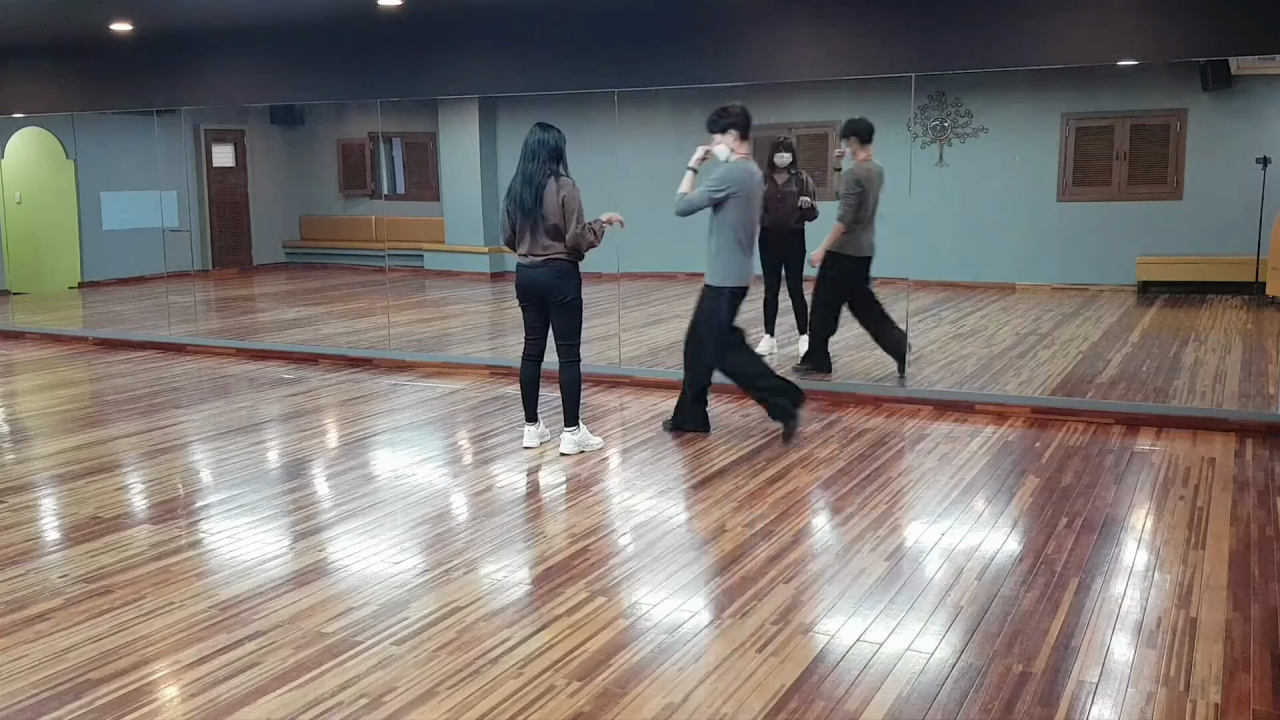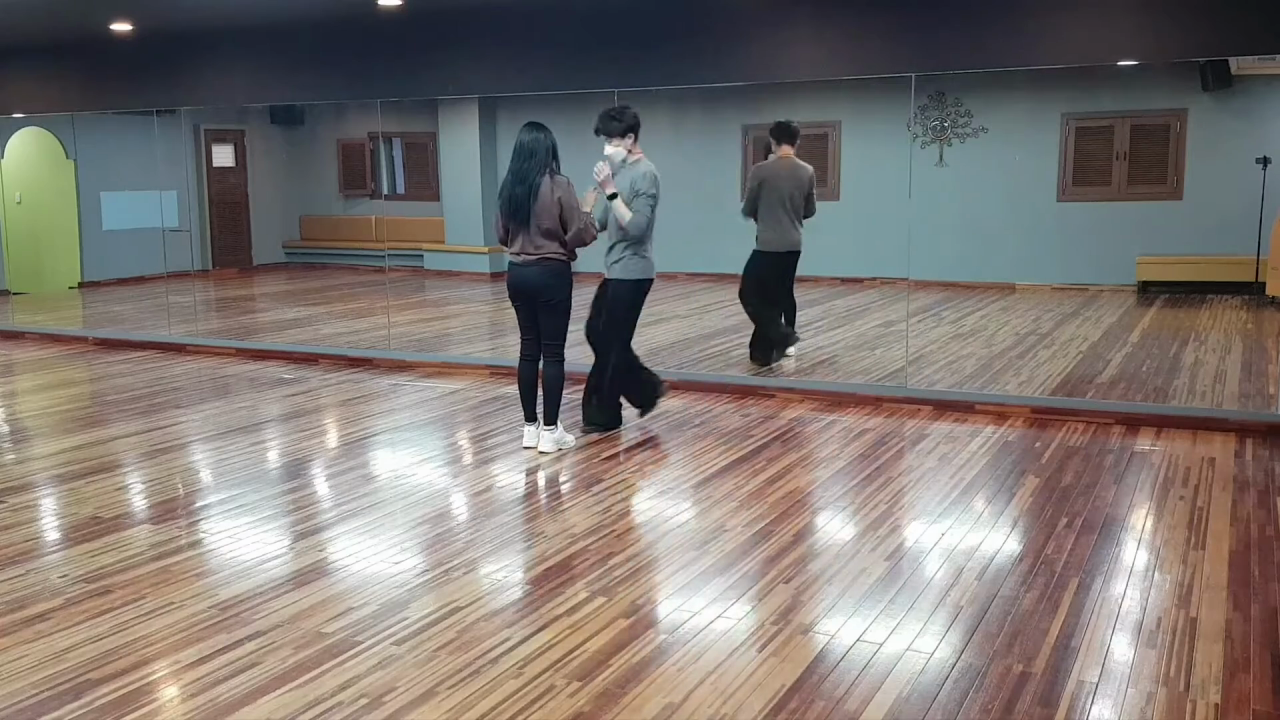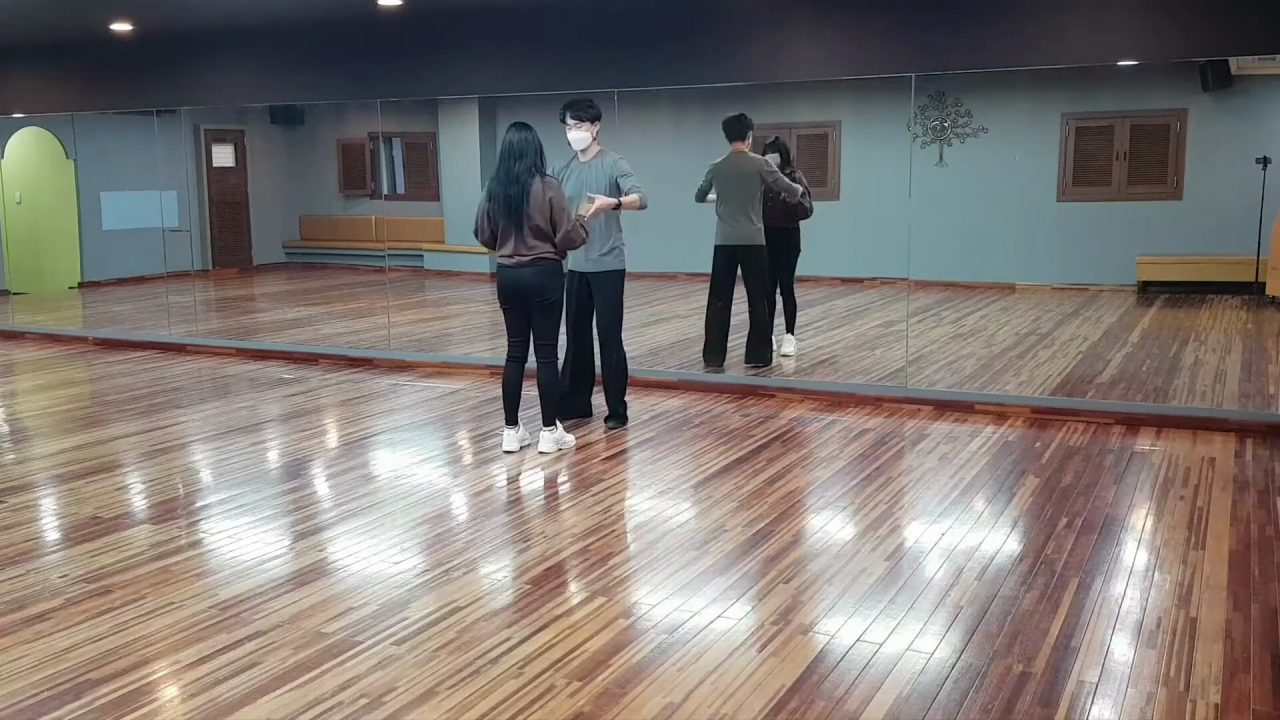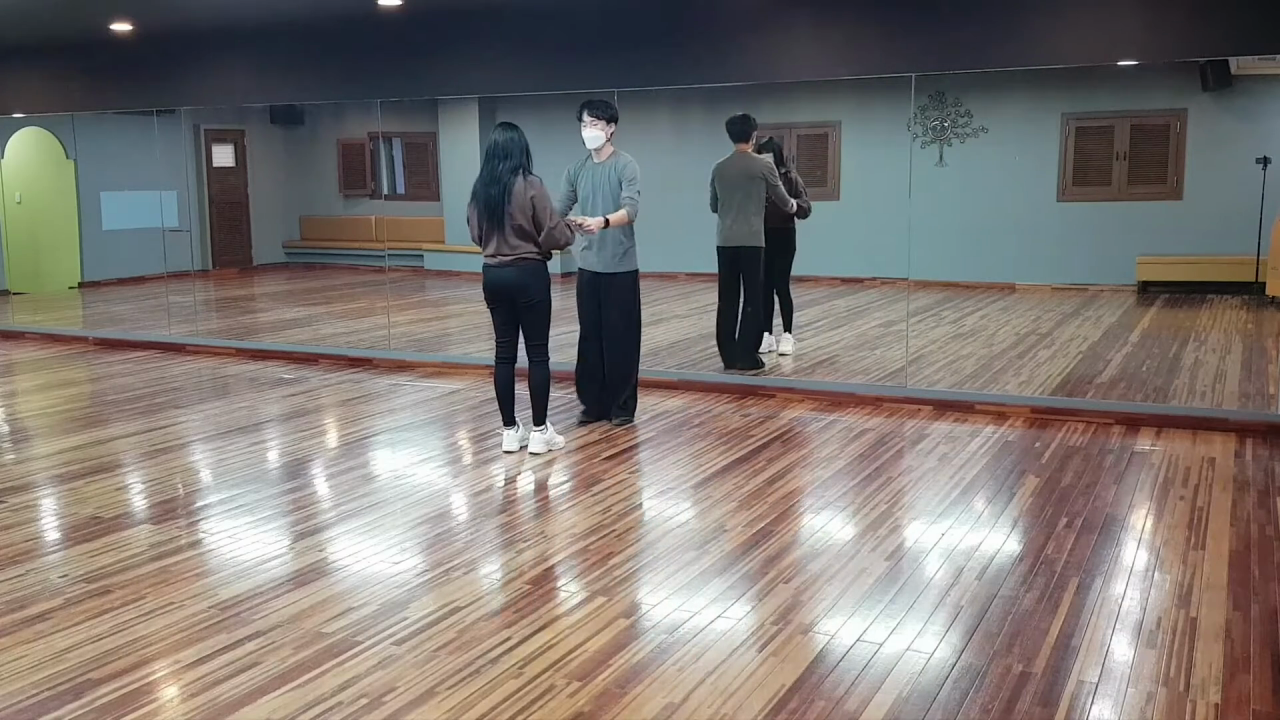
dt=0.5s
person 1, frame 1
left shoulder: (516, 188)
right shoulder: (563, 186)
left elbow: (509, 238)
right elbow: (577, 239)
right wrist: (602, 222)
left hip: (526, 274)
right hip: (559, 275)
left knee: (532, 349)
right knee: (568, 353)
left ankle: (531, 427)
right ankle: (572, 432)
person 1, frame 2
left shoulder: (508, 187)
right shoulder: (558, 185)
left elbow: (502, 236)
right elbow: (579, 236)
right wrist: (586, 210)
left hip: (517, 273)
right hip: (551, 274)
left knee: (528, 349)
right knee: (553, 352)
left ankle: (530, 427)
right ankle: (551, 431)
person 1, frame 3
left shoulder: (494, 189)
right shoulder: (547, 186)
left elbow: (484, 236)
right elbow: (569, 238)
right wrist: (582, 217)
left hip: (507, 275)
right hip: (542, 274)
left knee: (515, 351)
right knee: (546, 353)
left ankle: (512, 431)
right ankle: (550, 432)
person 1, frame 4
left shoulder: (481, 188)
right shoulder: (531, 185)
left elbow: (477, 235)
right elbow: (553, 236)
right wrist: (569, 228)
left hip: (493, 274)
right hip: (528, 273)
left knee: (504, 352)
right knee: (537, 353)
left ankle: (510, 431)
right ankle: (540, 432)
person 2, frame 1
left shoulder: (731, 173)
right shoulder: (752, 172)
left elbow: (683, 206)
left wrist: (693, 166)
left hip: (725, 279)
right hip: (730, 276)
left knee: (724, 349)
right knee: (700, 343)
left ankle: (784, 404)
right ankle: (689, 416)
person 2, frame 2
left shoulder: (645, 174)
right shoulder: (619, 171)
left elbow: (636, 227)
right elbow: (604, 221)
left wrist: (611, 192)
left hip: (631, 273)
right hip: (615, 271)
left knee: (610, 343)
right knee: (599, 335)
left ankle: (604, 415)
right ankle: (645, 387)
person 2, frame 3
left shoulder: (613, 163)
right shoulder: (563, 169)
left elbow: (641, 199)
left wrist: (612, 202)
left hip: (608, 265)
right hip: (576, 266)
left knee: (609, 337)
right knee: (577, 337)
left ankle: (617, 410)
right ankle: (574, 403)
person 2, frame 4
left shoulder: (625, 165)
right shoulder: (576, 170)
left elbow: (631, 209)
right elbow: (561, 209)
left wrist: (602, 222)
left hip: (621, 267)
right hip: (588, 266)
left knee: (622, 336)
right knee: (590, 336)
left ankle: (622, 406)
right ankle: (596, 402)
person 3, frame 1
left shoulder: (853, 173)
right shoulder: (877, 170)
left elbow: (844, 218)
left wrist: (822, 249)
right wrist: (844, 166)
left hip: (845, 250)
right hip: (864, 249)
left knee: (824, 305)
right knee: (863, 304)
left ankle: (817, 361)
right ankle: (900, 352)
person 3, frame 2
left shoulder: (760, 171)
right shoulder: (807, 172)
left elbow: (747, 211)
right elbow: (808, 211)
left wrist: (759, 214)
left hip: (767, 246)
right hip: (793, 246)
left knee: (750, 295)
right knee: (779, 301)
left ankle: (782, 336)
right ankle: (764, 352)
person 3, frame 3
left shoulder: (716, 168)
right shoulder: (760, 164)
left elbow: (699, 197)
right elbow: (793, 193)
right wrist: (798, 189)
left hip: (724, 242)
right hip: (752, 241)
left knee: (719, 300)
right knee: (758, 299)
left ankle: (713, 356)
right ankle: (759, 355)
person 3, frame 4
left shoulder: (719, 168)
right shoulder: (763, 166)
right elbow: (782, 200)
right wrist: (792, 206)
left hip: (725, 242)
right hip: (751, 241)
left knee: (727, 300)
right knee: (751, 300)
left ankle: (729, 356)
right ankle: (747, 358)
person 4, frame 1
left shoulder: (802, 179)
right shoulder: (762, 179)
left elbow: (811, 215)
left wrist: (809, 205)
left hip: (794, 239)
right hip: (768, 239)
left knee: (795, 289)
right knee: (771, 289)
left ankle: (804, 337)
right ankle: (769, 337)
person 4, frame 2
left shoulder: (799, 177)
right shoulder: (762, 177)
left elbow: (808, 210)
right elbow: (751, 206)
left wrist: (797, 201)
right wrist: (753, 208)
left hip: (790, 238)
right hip: (766, 237)
left knee: (785, 288)
right knee: (768, 288)
left ankle: (789, 336)
right ankle: (768, 335)
person 4, frame 3
left shoulder: (795, 177)
left elbow: (806, 211)
left wrist: (795, 199)
left hip: (787, 237)
right hip: (765, 237)
left knee: (786, 288)
right knee: (767, 288)
left ankle: (789, 336)
right ankle: (767, 335)
person 4, frame 4
left shoulder: (790, 177)
left elbow: (805, 208)
left wrist: (795, 206)
left hip: (783, 238)
right hip: (760, 238)
left knee: (781, 287)
right knee: (764, 288)
left ankle: (787, 335)
right ankle: (767, 335)
